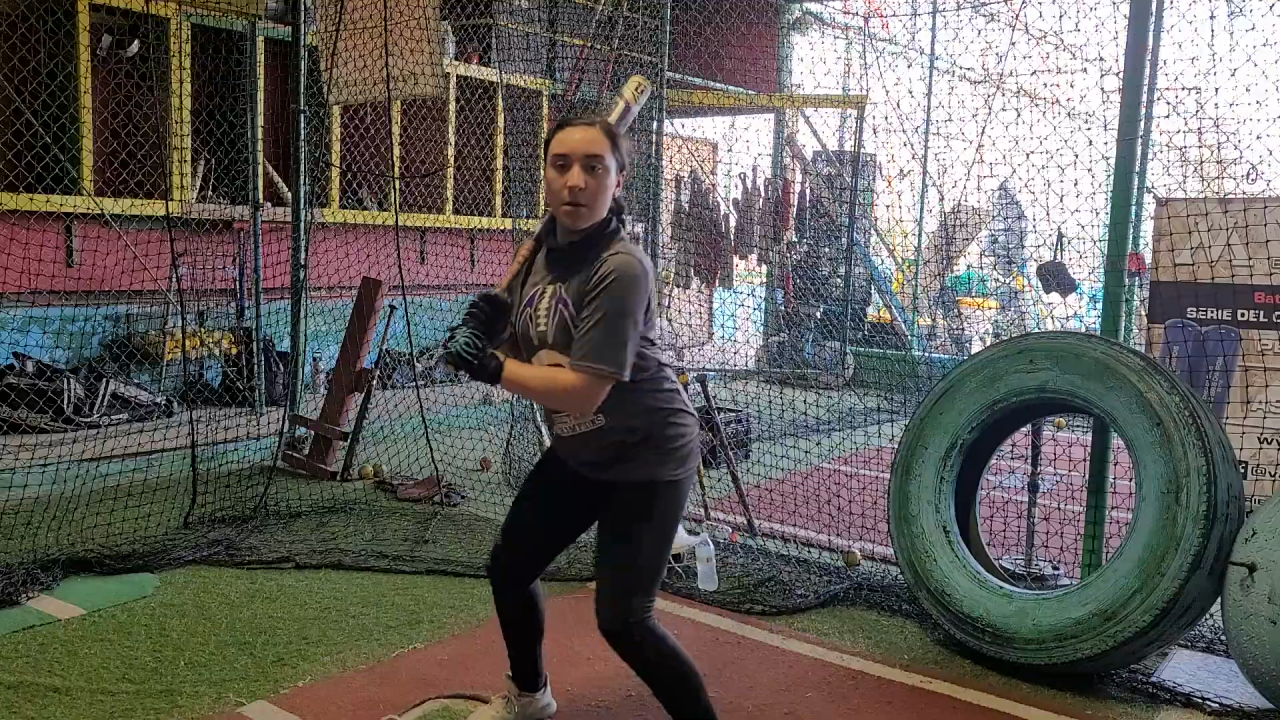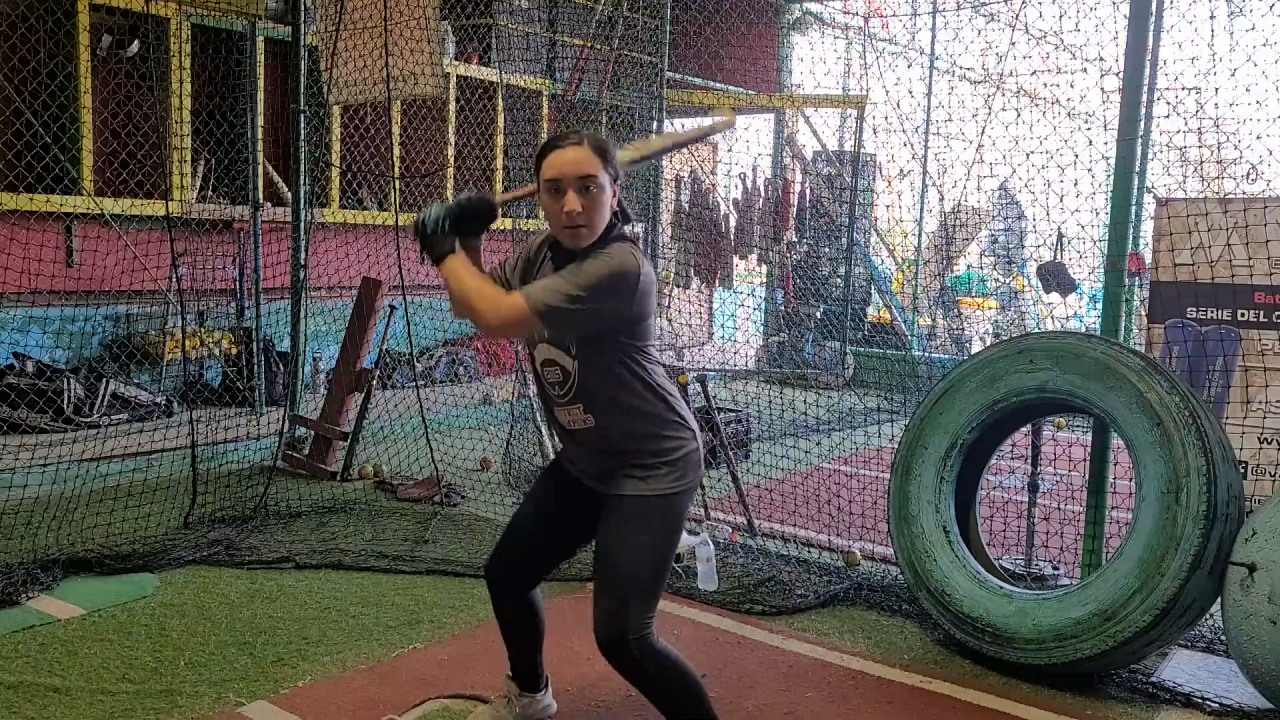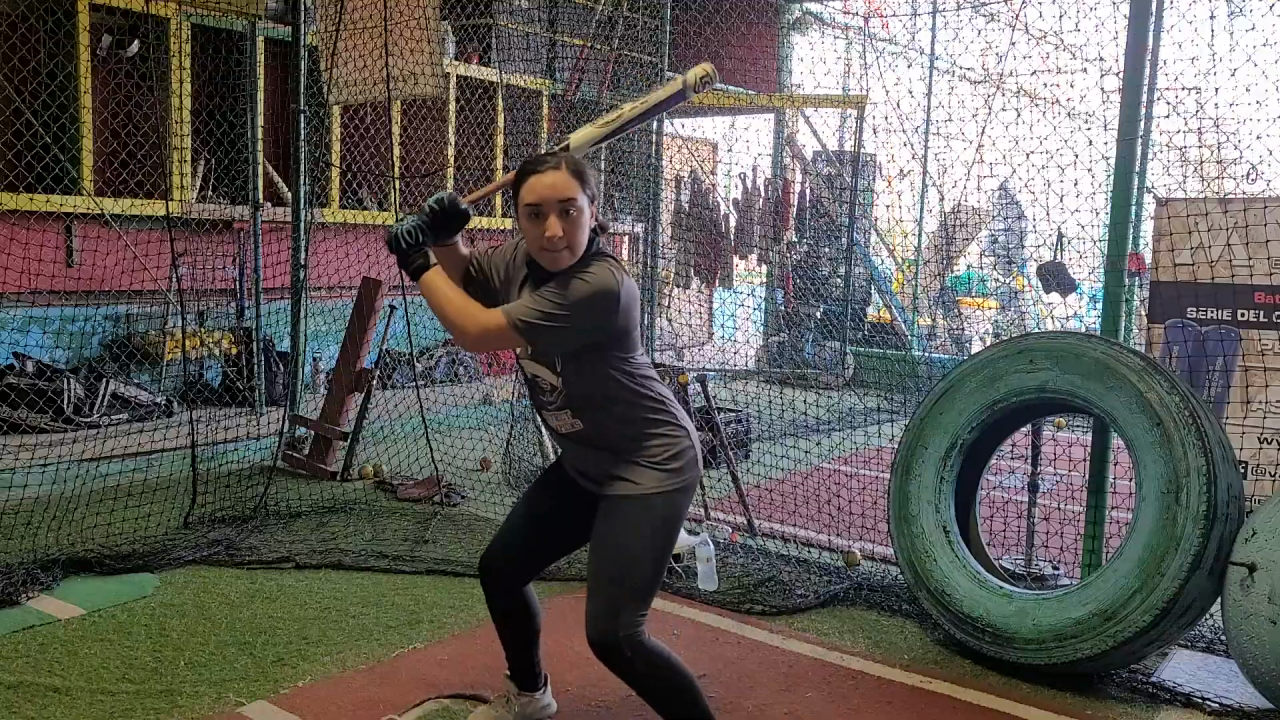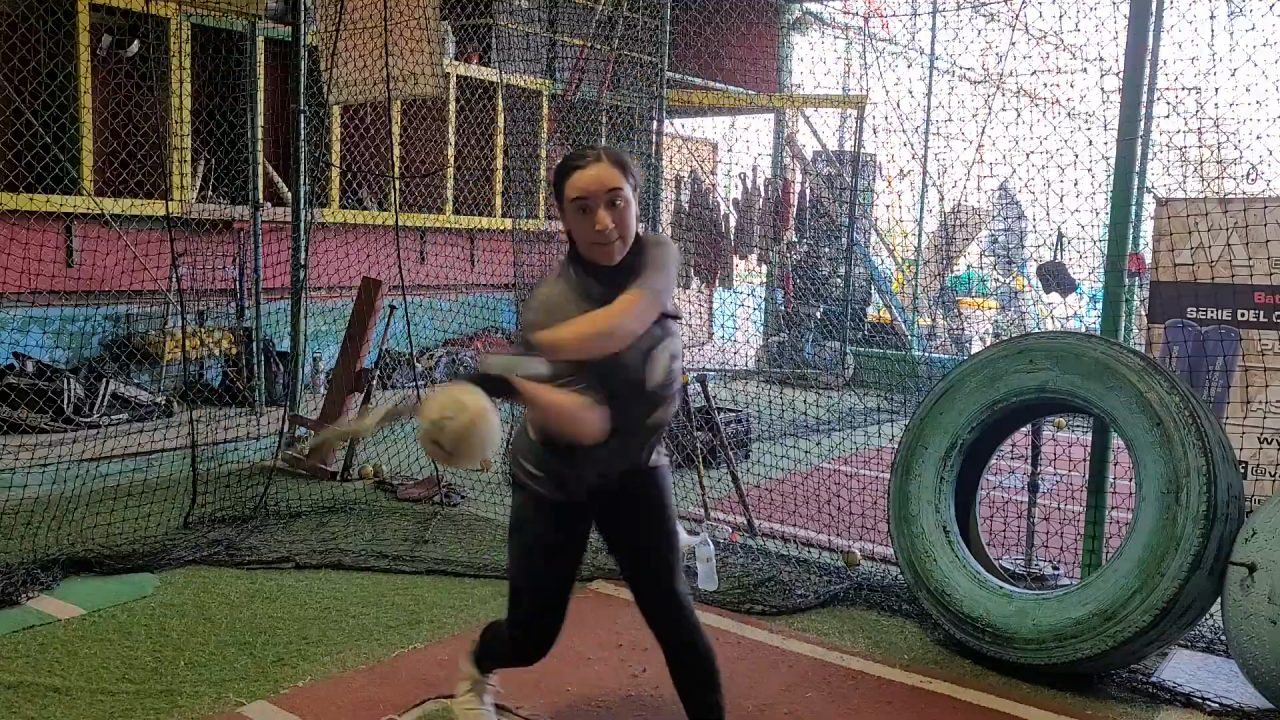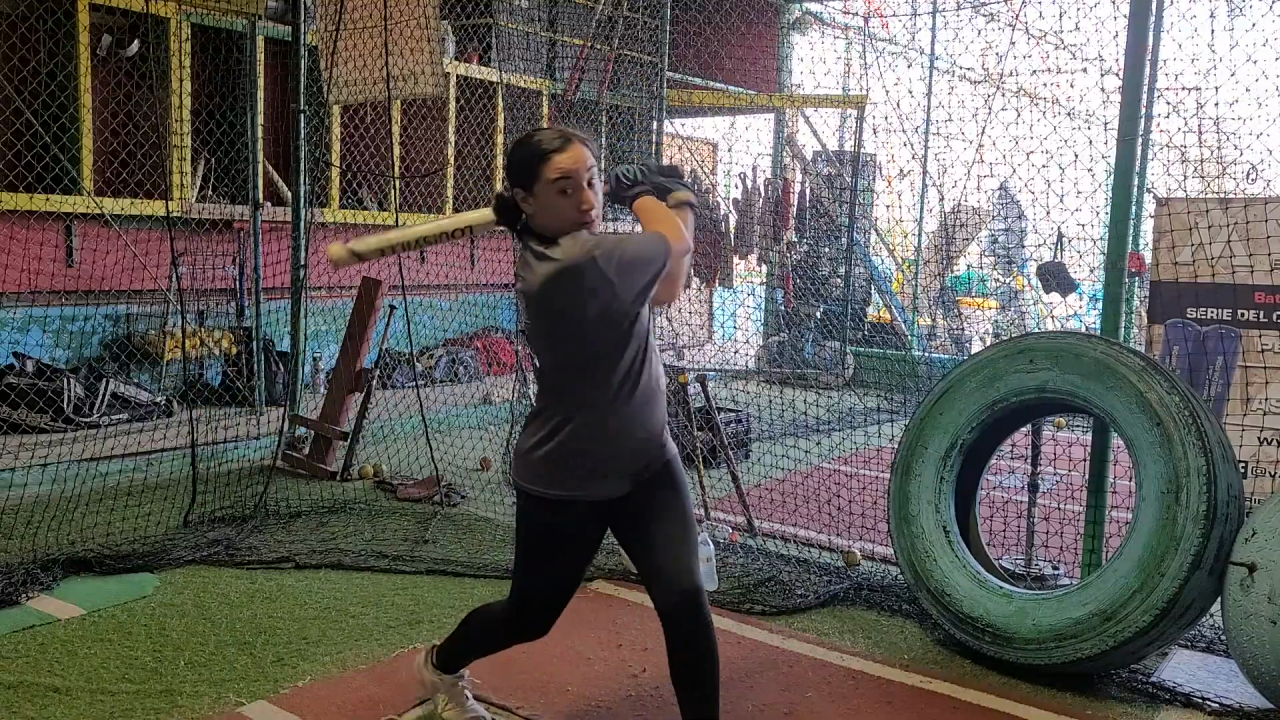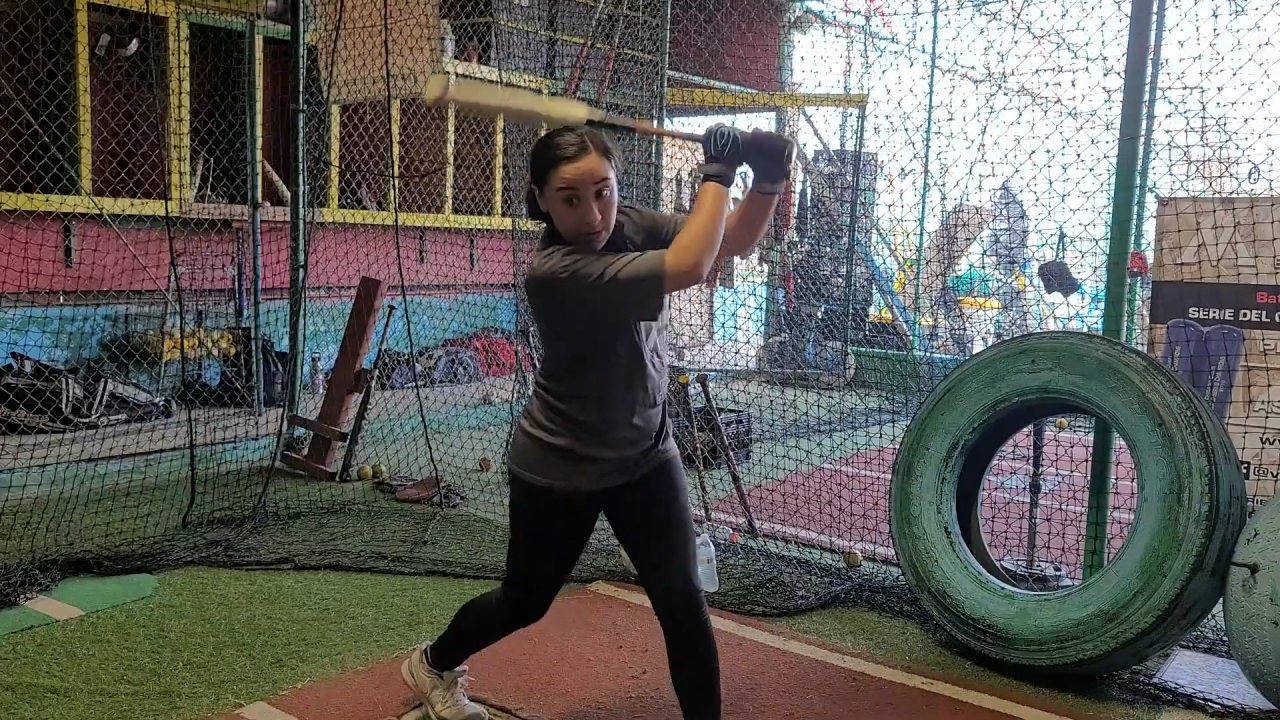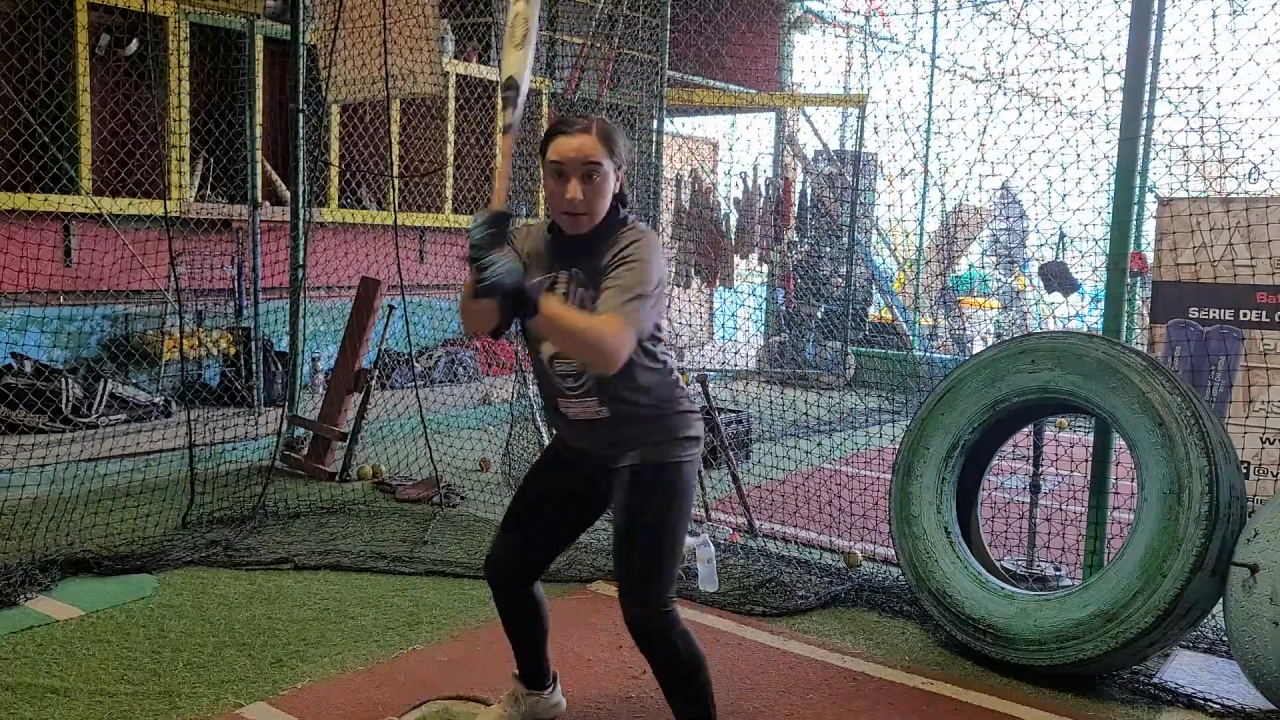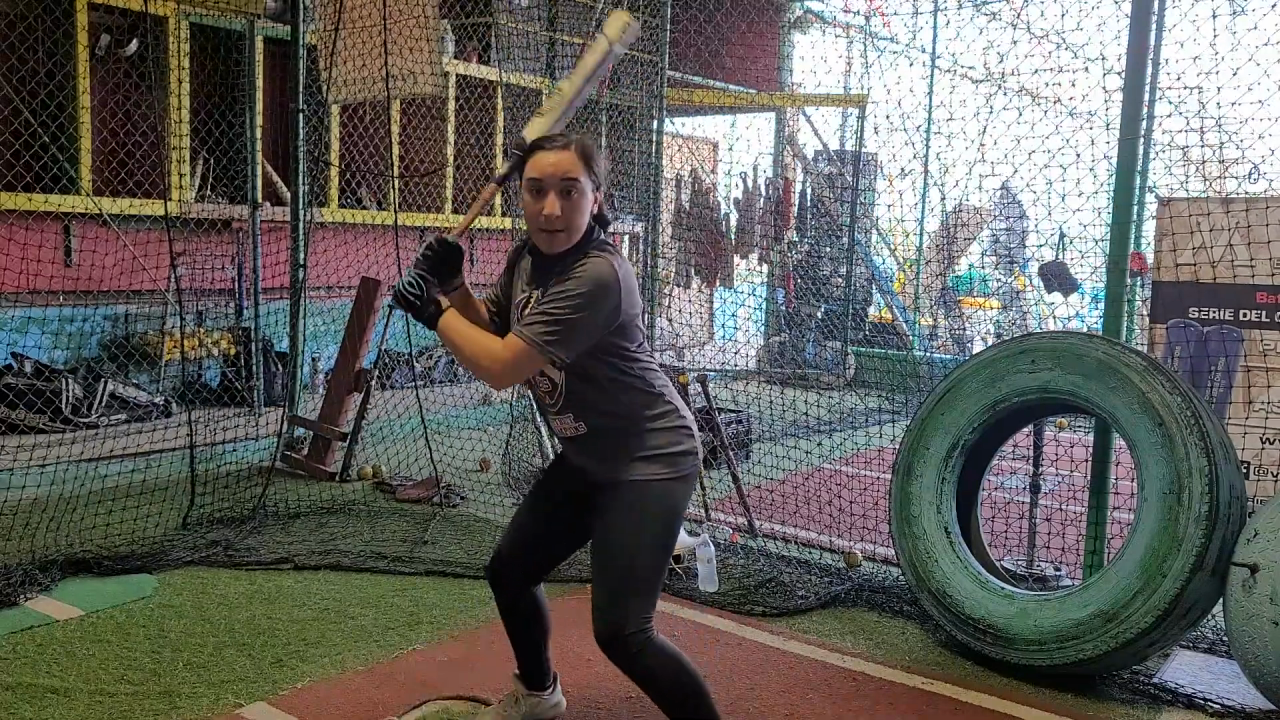
dt=0.4s
person 1, frame 1
left shoulder: (621, 269)
right shoulder: (541, 249)
left elbow: (583, 391)
right elbow: (528, 357)
left wrist: (492, 367)
right wrist: (491, 332)
left hip: (646, 456)
right hip: (575, 453)
left knee: (622, 619)
right knee: (509, 568)
person 1, frame 2
left shoulder: (620, 269)
right shoulder: (545, 252)
left elbow: (496, 316)
right elbow: (486, 298)
left wrist: (442, 245)
right wrist: (465, 236)
left hip: (651, 467)
right hip: (584, 460)
left knee: (622, 635)
right knee: (505, 574)
person 1, frame 3
left shoulder: (602, 286)
right shoulder: (521, 259)
left elbow: (474, 331)
right elbow: (461, 276)
left wrist: (417, 259)
right wrist: (441, 236)
left hip: (649, 467)
right hip: (585, 464)
left knee: (612, 635)
right knee: (499, 571)
person 1, frame 4
left shoulder: (653, 254)
right shoulder: (552, 301)
left elbow: (619, 325)
right elbow: (588, 428)
left wrist: (534, 353)
left hip: (635, 468)
right hip: (555, 480)
left knee: (669, 609)
right knee: (531, 636)
right ankle: (480, 668)
person 1, frame 5
left shoulder: (568, 249)
right shoulder: (581, 259)
left elbow: (658, 290)
right elbow: (673, 243)
left wrist: (667, 200)
right wrist: (647, 194)
left hip: (643, 453)
right hip: (564, 477)
left knee: (684, 600)
right knee: (530, 615)
right ankle: (440, 667)
person 1, frame 6
left shoulder: (628, 224)
right shoulder: (555, 272)
left elbow: (736, 242)
right elbow: (689, 267)
left wrist: (769, 177)
right wrist: (716, 173)
left hip: (643, 450)
right hip: (560, 466)
left knee: (681, 601)
right knee: (525, 600)
right ankle: (433, 663)
person 1, frame 7
left shoulder: (635, 247)
right shoulder: (526, 243)
left elbow: (606, 353)
right elbow: (478, 325)
left wrist: (529, 295)
right wrist: (485, 266)
left hip: (655, 445)
right hip: (578, 446)
left knee: (646, 610)
right knee: (505, 570)
person 1, frame 8
left shoulder: (600, 276)
right shoulder: (527, 256)
left elbow: (502, 367)
right elbow: (492, 329)
left wrist: (432, 309)
right wrist: (450, 283)
left hip: (648, 461)
right hip: (586, 459)
left knee: (621, 632)
right knee: (509, 571)
